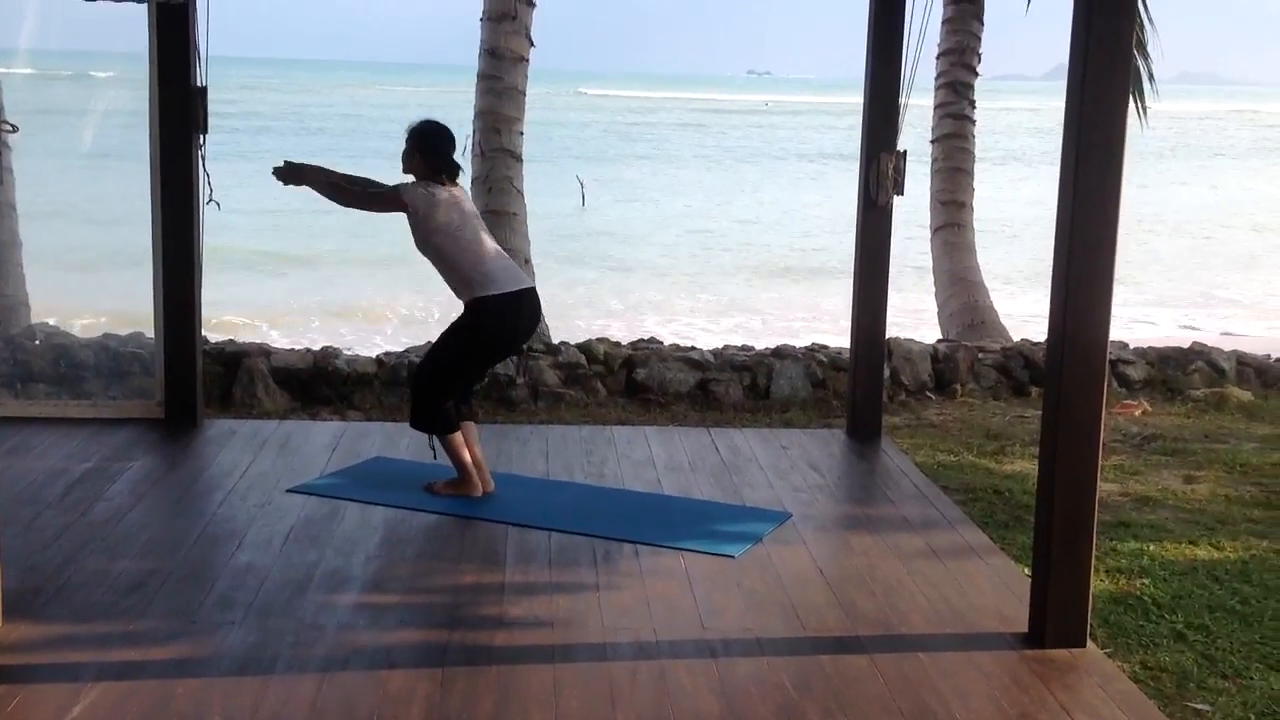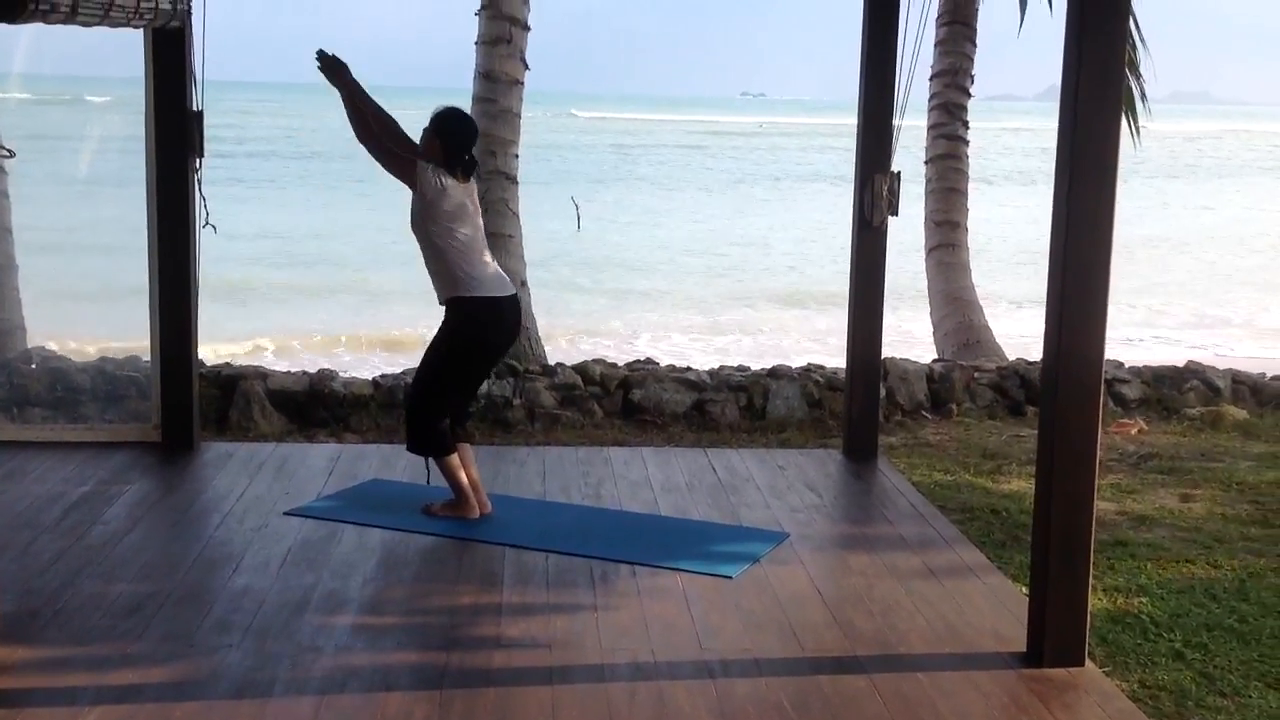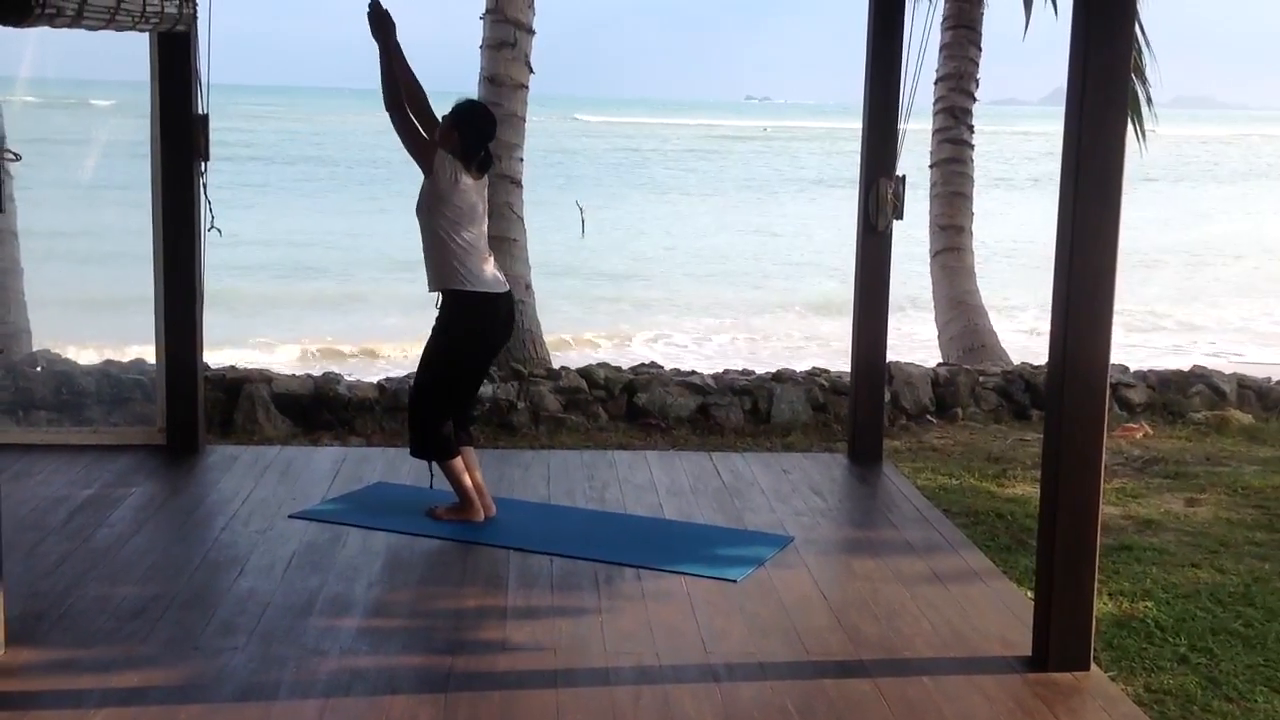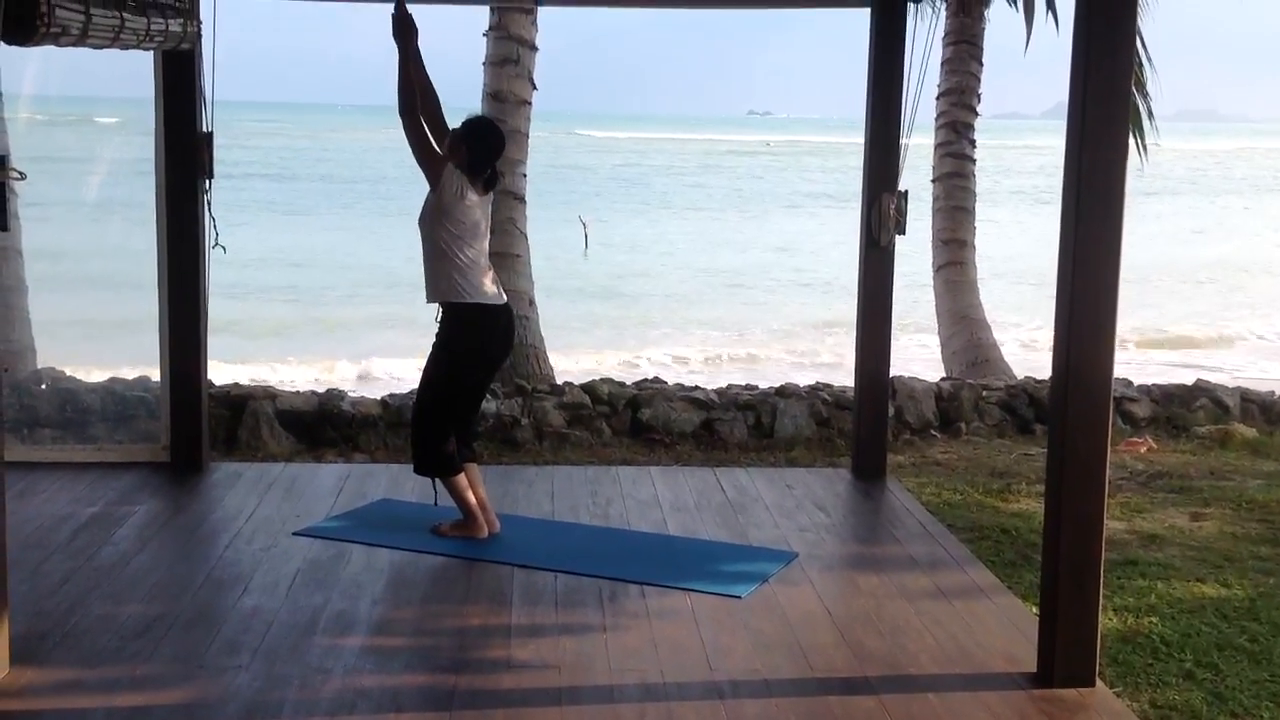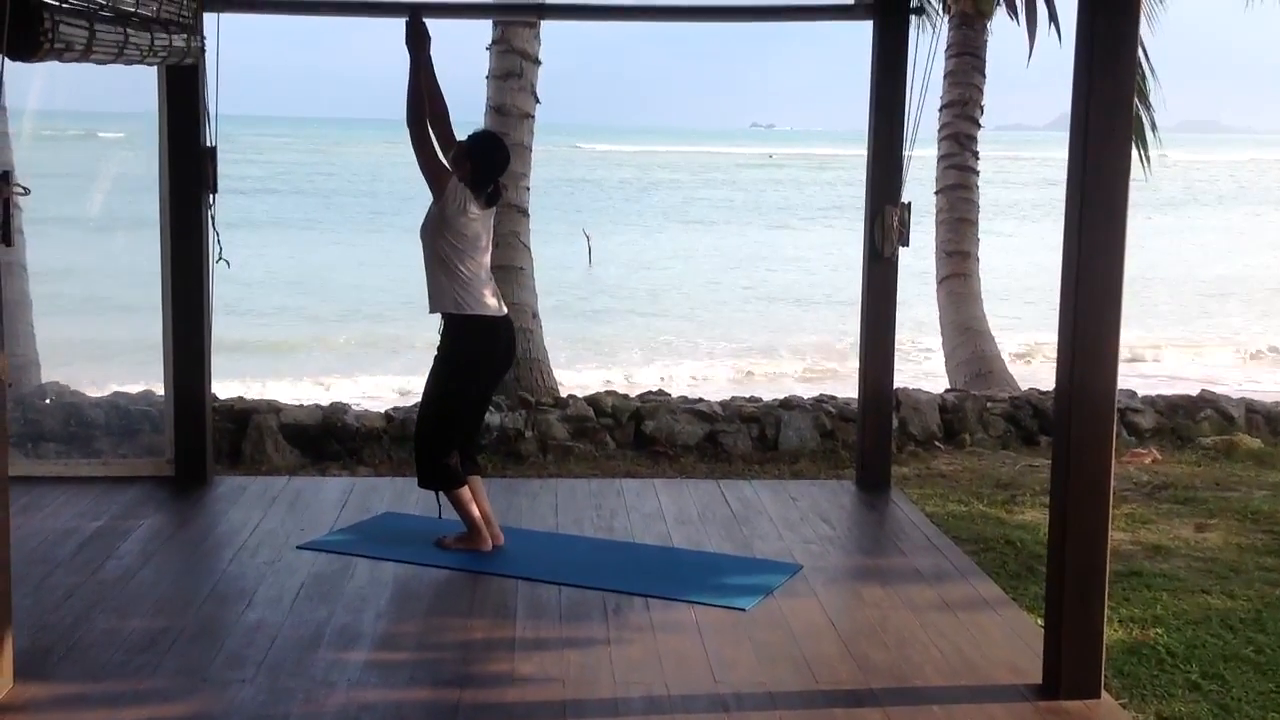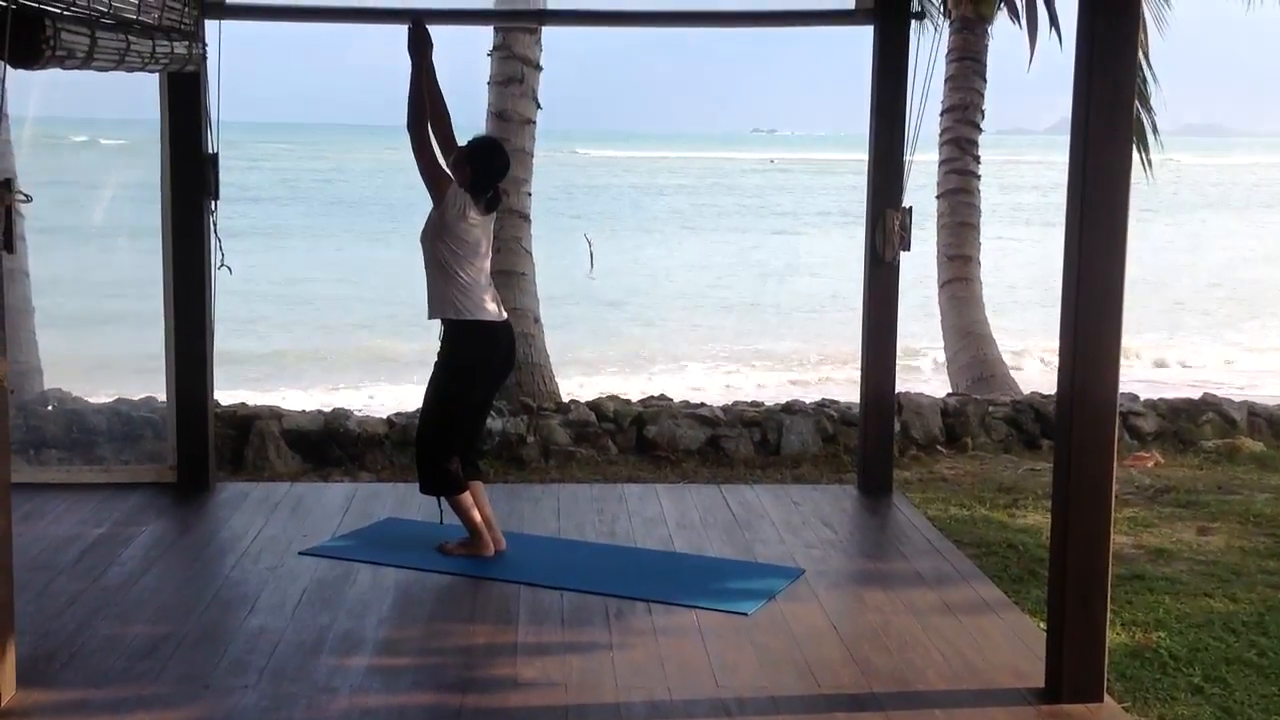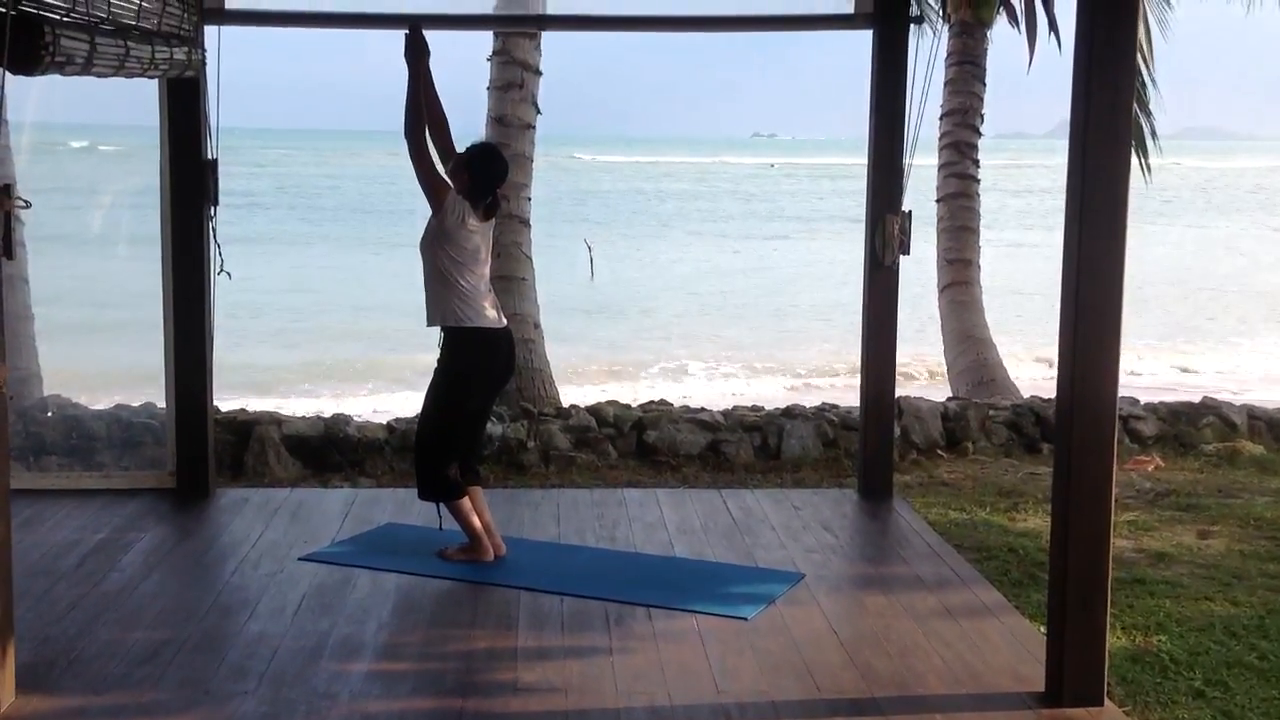
dt=0.4s
person 1, frame 1
left shoulder: (420, 197)
right shoulder: (450, 190)
left elbow: (353, 197)
right elbow: (372, 189)
left wrist: (305, 176)
right wrist: (314, 172)
left hip: (496, 309)
right hip: (523, 302)
left knee: (429, 385)
right knee: (452, 383)
left ankle: (469, 481)
right ankle: (479, 475)
person 1, frame 2
left shoulder: (431, 182)
right shoulder: (462, 181)
left elbow: (372, 139)
right elbow: (395, 136)
left wrist: (344, 86)
right wrist: (352, 87)
left hip: (476, 313)
right hip: (503, 308)
left knee: (425, 406)
right knee: (448, 403)
left ankle: (466, 502)
right ankle: (476, 496)
person 1, frame 3
left shoulder: (443, 171)
right shoulder: (473, 173)
left elbow: (400, 112)
right elbow: (420, 109)
left wrist: (385, 44)
right wrist: (393, 46)
left hip: (469, 309)
right hip: (496, 306)
left knee: (427, 408)
right knee: (452, 406)
left ankle: (470, 504)
right ankle: (479, 497)
person 1, frame 4
left shoulder: (449, 184)
right shoulder: (477, 186)
left elbow: (412, 119)
right elbow: (432, 116)
left wrist: (406, 49)
right wrist: (412, 52)
left hip: (469, 324)
right hip: (495, 321)
left knee: (431, 425)
right knee: (454, 422)
left ankle: (474, 520)
right ankle: (484, 514)
person 1, frame 5
left shoulder: (452, 197)
right shoulder: (481, 199)
left elbow: (419, 129)
right elbow: (440, 125)
left wrist: (418, 57)
right wrist: (425, 60)
left hip: (470, 336)
right hip: (496, 333)
left knee: (434, 439)
right knee: (458, 436)
left ankle: (477, 532)
right ankle: (489, 527)
person 1, frame 6
left shoulder: (451, 202)
right shoulder: (480, 204)
left elbow: (420, 135)
right elbow: (442, 130)
left wrist: (419, 62)
right wrist: (428, 65)
left hip: (470, 341)
right hip: (495, 338)
left knee: (435, 444)
right knee: (458, 440)
left ankle: (479, 537)
right ankle: (490, 532)
person 1, frame 7
left shoulder: (450, 209)
right shoulder: (479, 211)
left elbow: (417, 141)
right elbow: (439, 136)
left wrist: (416, 69)
right wrist: (424, 72)
left hip: (470, 348)
right hip: (495, 345)
left knee: (433, 449)
right knee: (457, 447)
left ankle: (479, 543)
right ankle: (491, 537)
